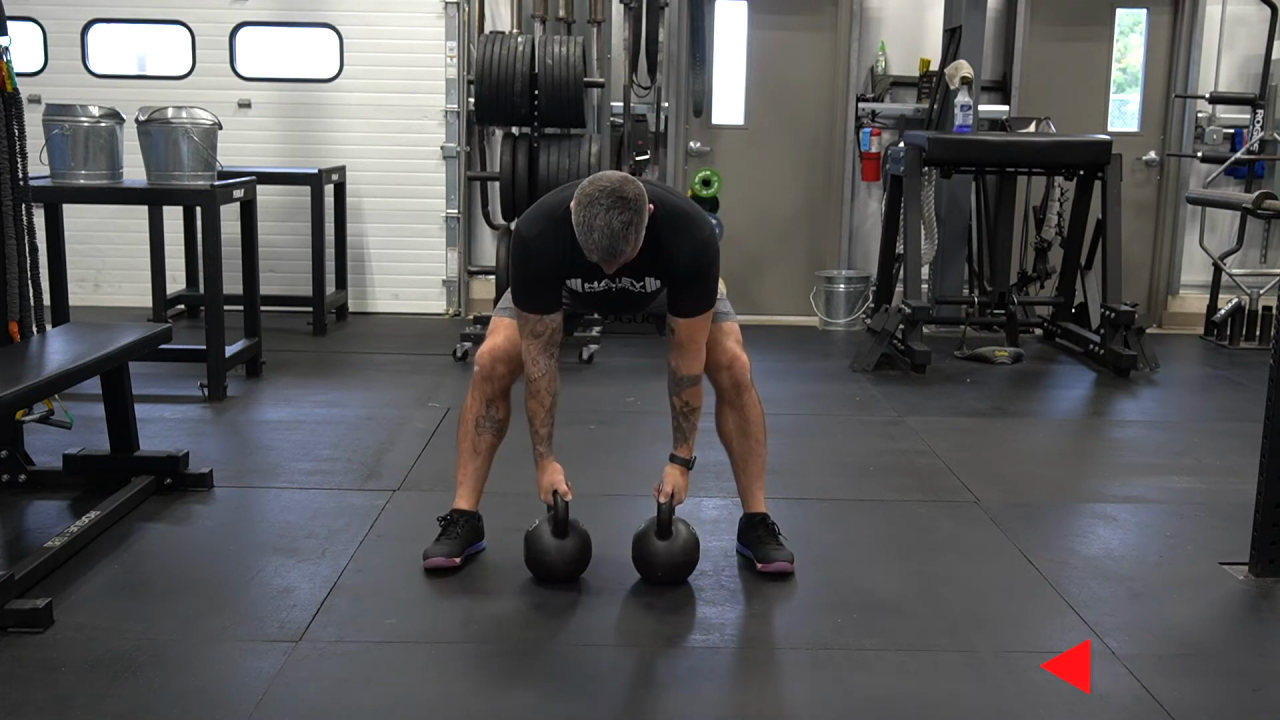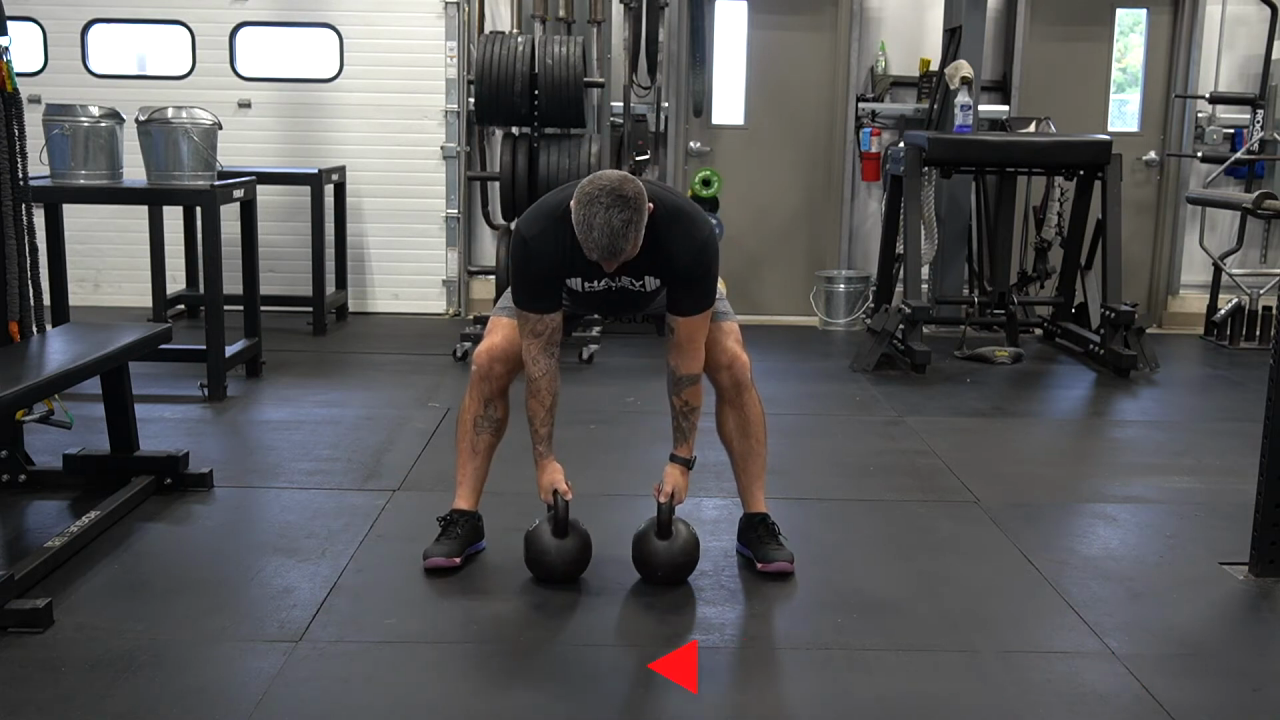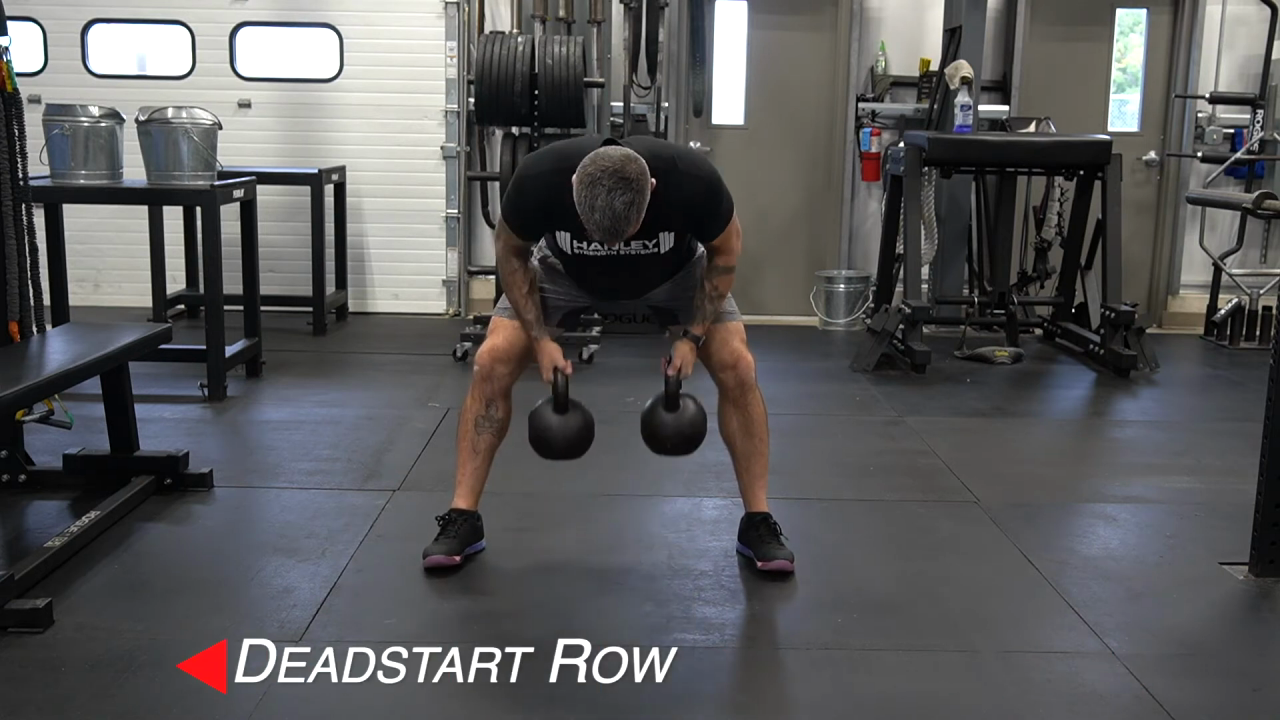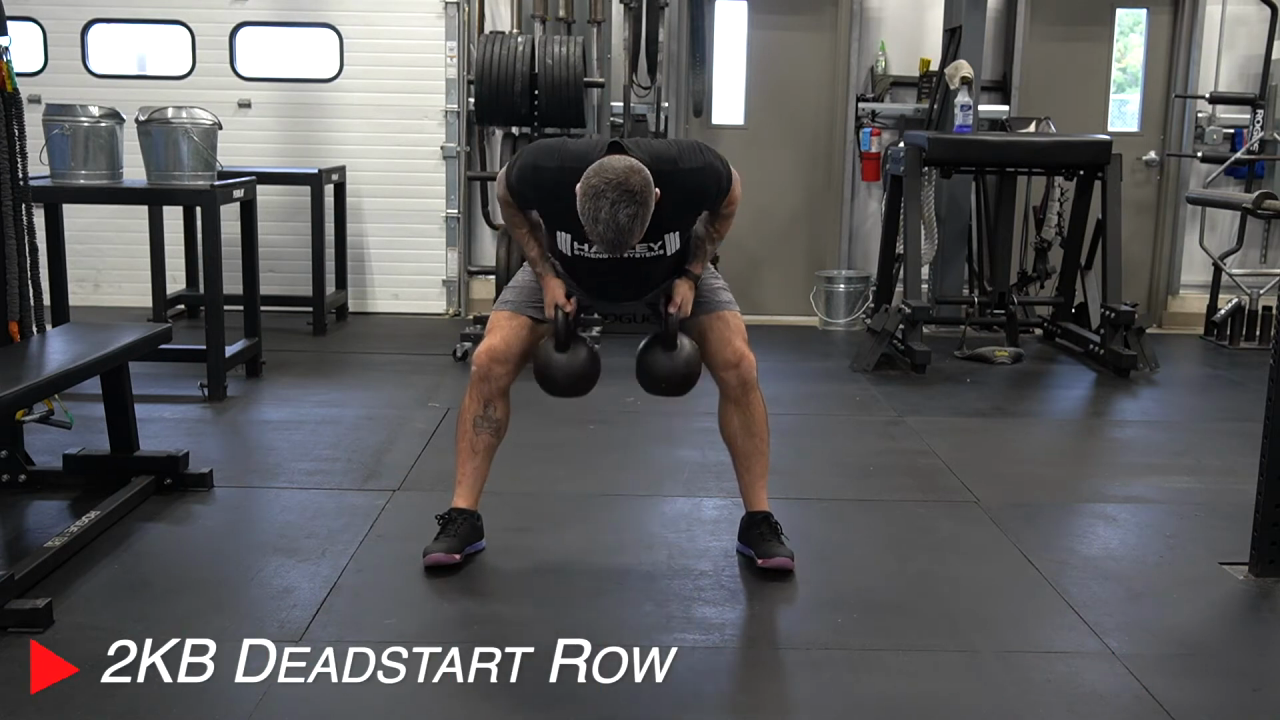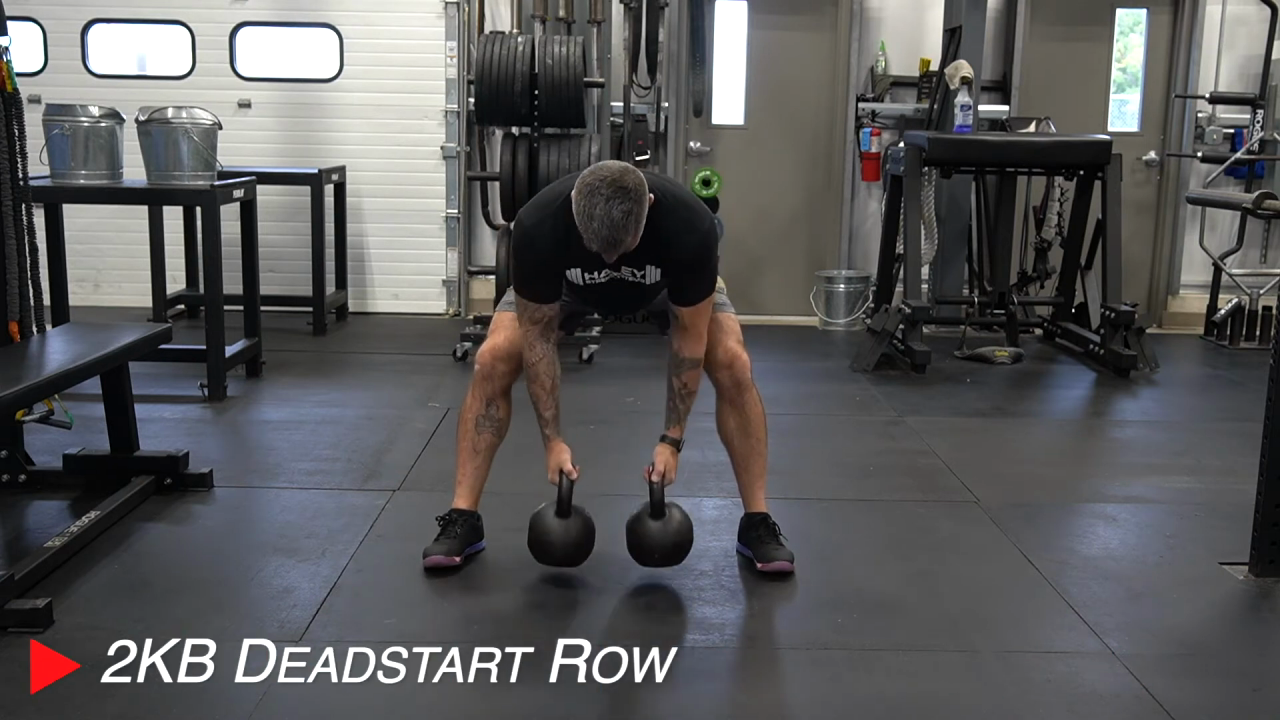
dt=0.4s
person 1, frame 1
left shoulder: (690, 236)
right shoulder: (537, 234)
left elbow: (688, 352)
right elbow: (539, 352)
left wrist: (680, 459)
right wrist: (544, 458)
left hip: (664, 281)
right hip: (564, 280)
left knee: (733, 368)
right knee: (492, 363)
left ankle: (757, 522)
right ankle: (463, 518)
person 1, frame 2
left shoulder: (689, 235)
right shoulder: (537, 235)
left elbow: (686, 352)
right elbow: (539, 351)
left wrist: (681, 459)
right wrist: (544, 458)
left hip: (662, 284)
right hip: (565, 283)
left knee: (734, 367)
right knee: (489, 362)
left ankle: (757, 522)
right ankle: (463, 518)
person 1, frame 3
left shoulder: (691, 179)
right shoulder: (540, 178)
left elbow: (725, 251)
right elbow: (511, 252)
left wrist: (693, 337)
right wrist: (539, 337)
left hip: (671, 271)
right hip: (564, 270)
left knee: (737, 368)
right knee: (492, 363)
left ankle: (758, 522)
right ankle: (462, 518)
person 1, frame 4
left shoulder: (695, 172)
right shoulder: (543, 171)
left elbow: (729, 196)
right elbow: (508, 190)
left wrist: (690, 271)
right wrist: (545, 272)
left hip: (669, 270)
right hip: (566, 267)
left knee: (738, 366)
right knee: (490, 362)
left ankle: (758, 521)
right ankle: (462, 517)
person 1, frame 5
left shoulder: (690, 225)
right shoulder: (538, 226)
left elbow: (690, 338)
right elbow: (537, 337)
left wrist: (672, 440)
right wrist: (553, 440)
left hip: (664, 280)
right hip: (568, 282)
left knee: (733, 366)
right knee: (493, 361)
left ankle: (757, 523)
right ankle: (462, 519)
